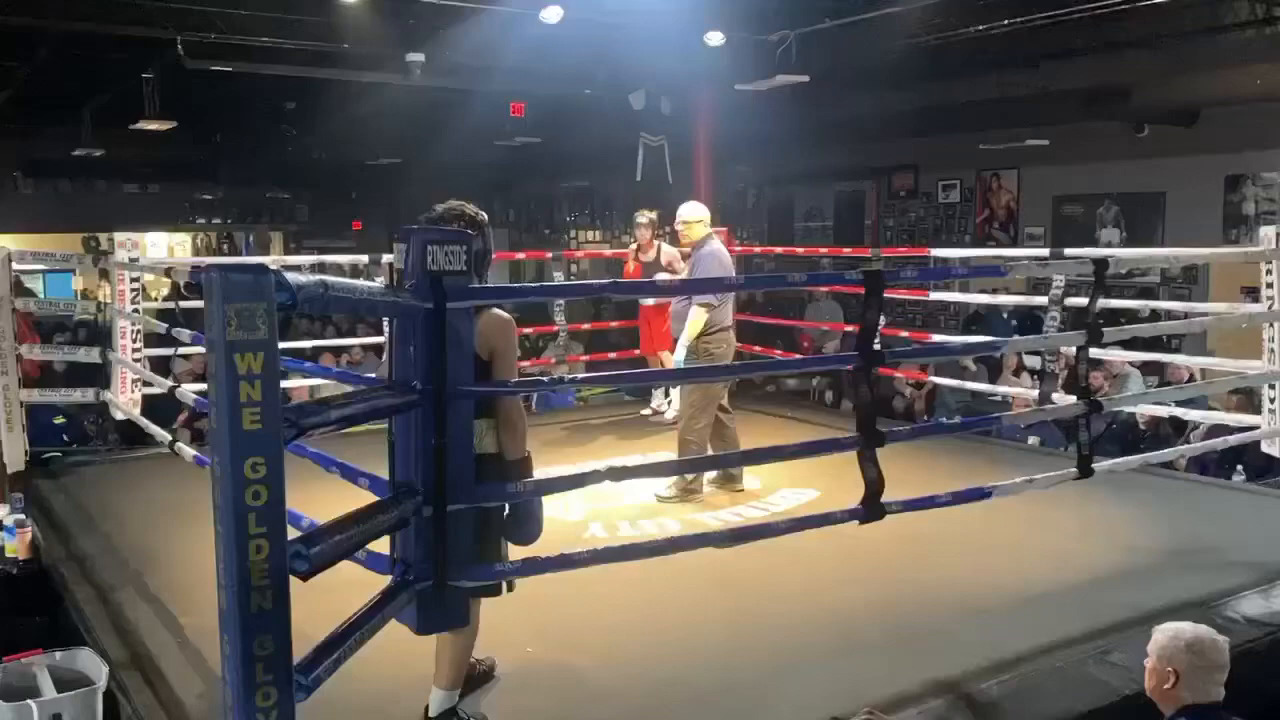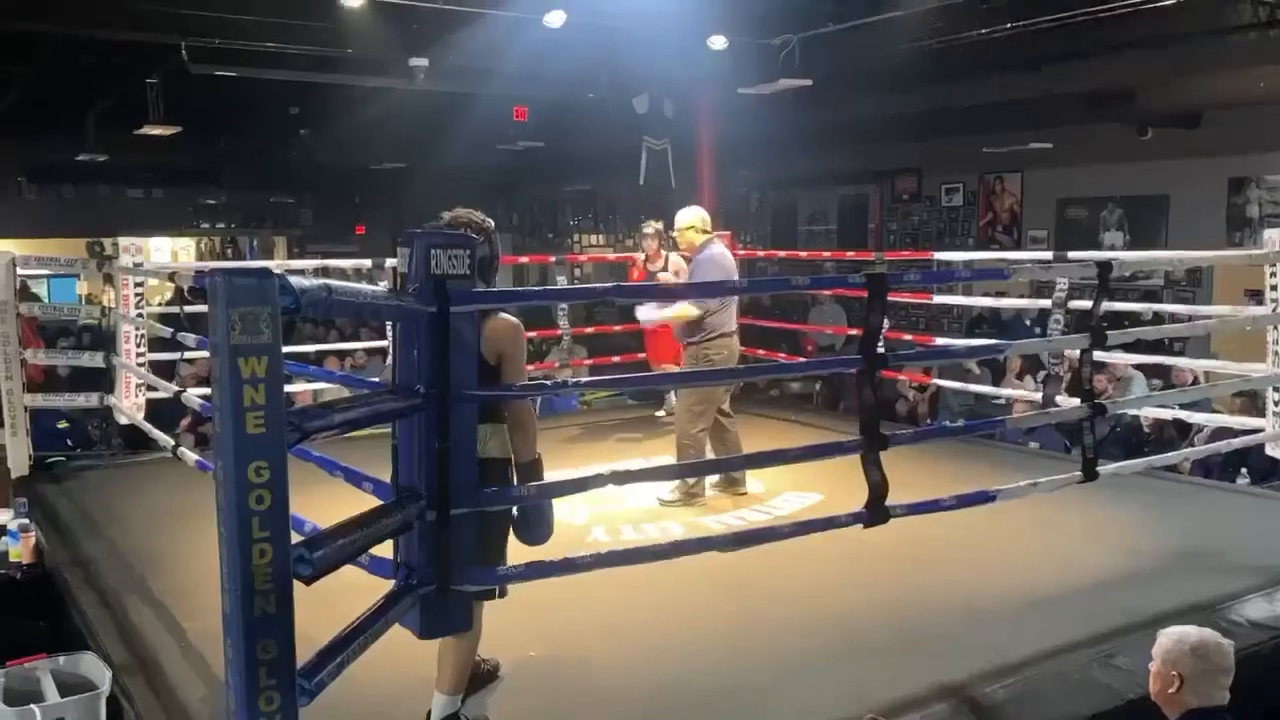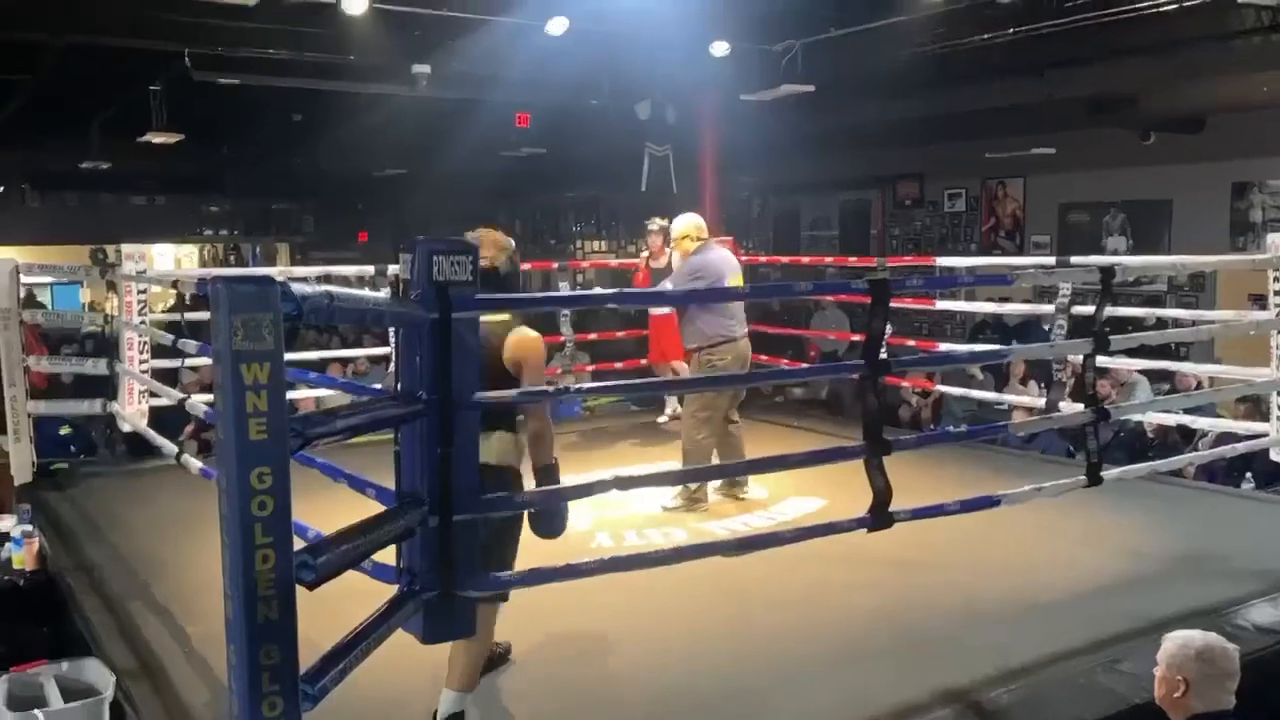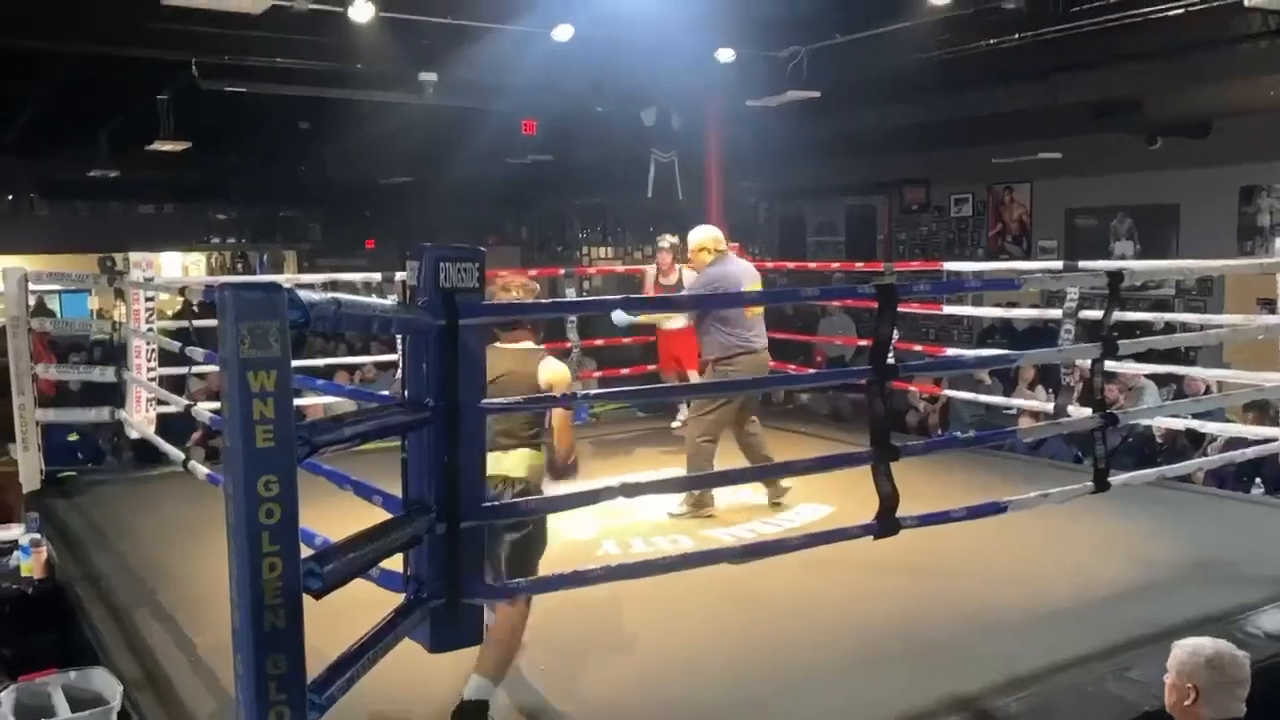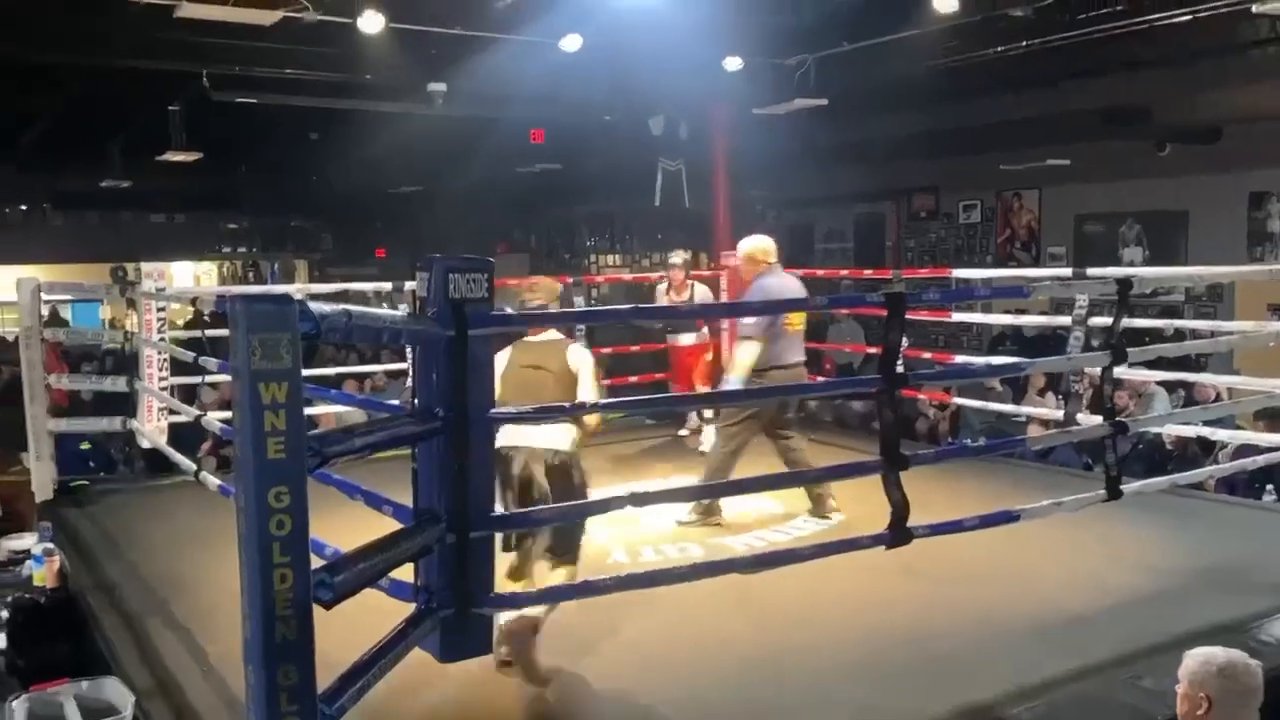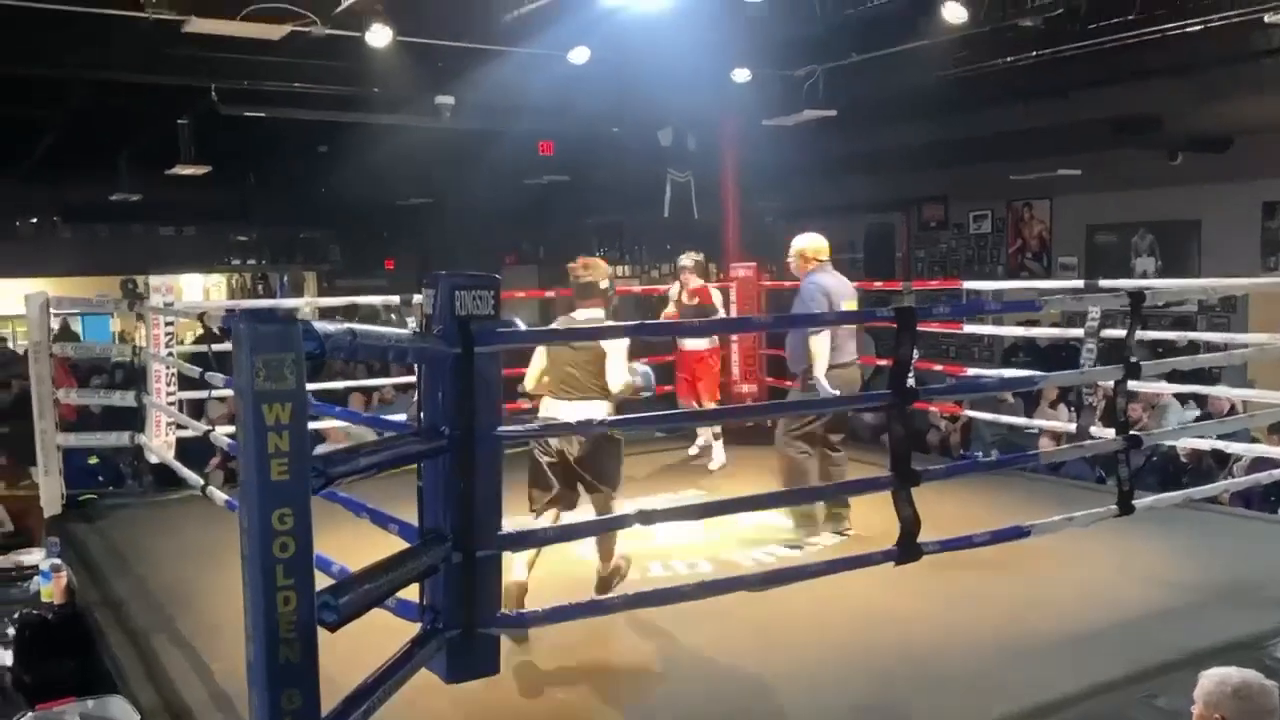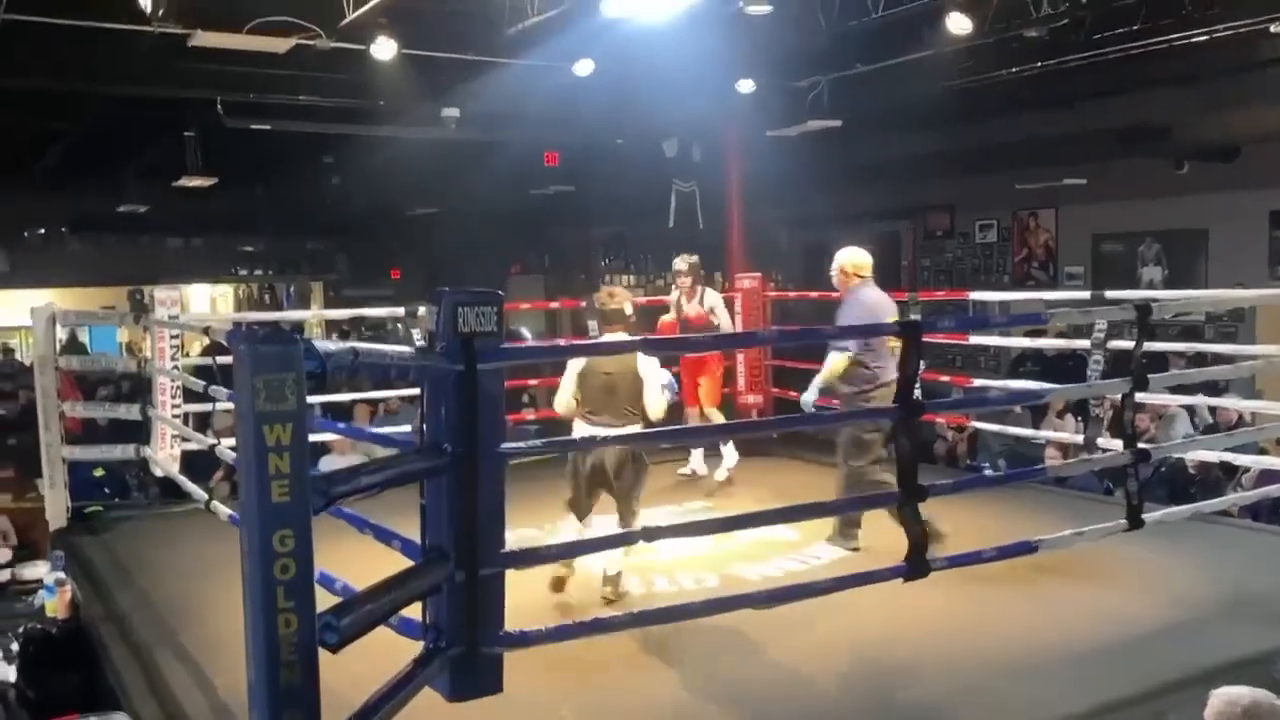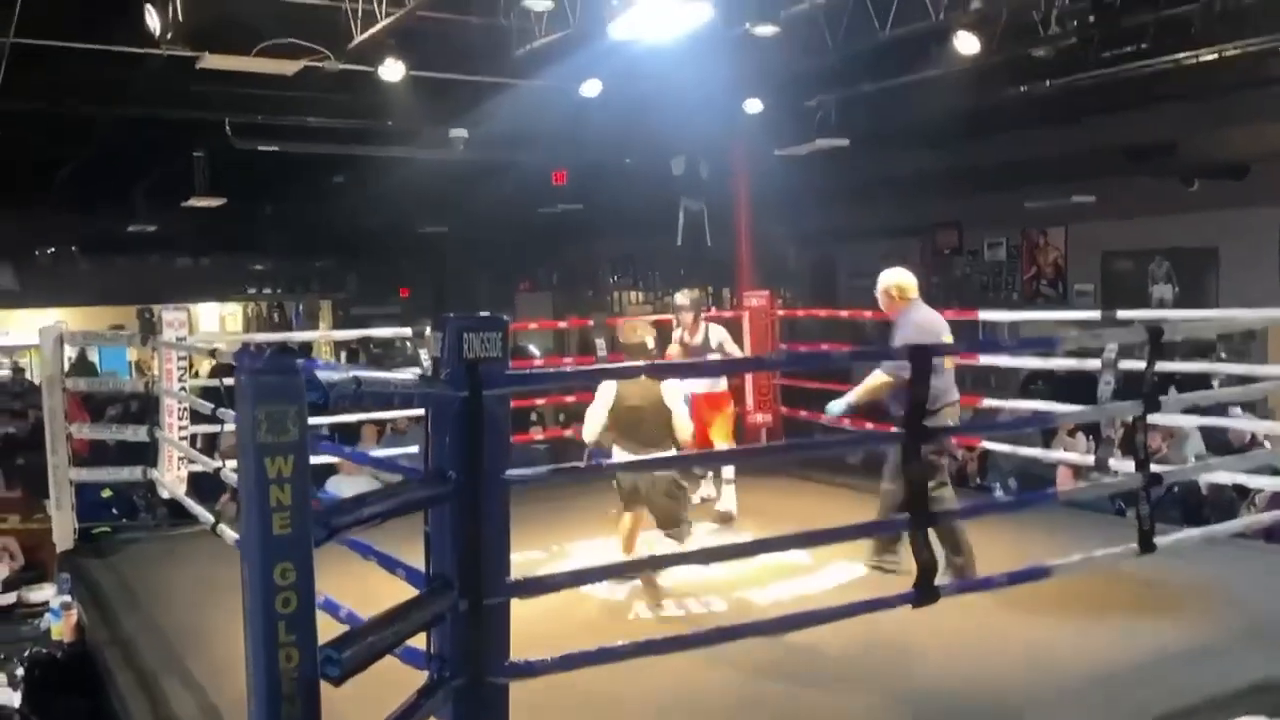
dt=0.2s
person 1, frame 1
right shoulder: (495, 323)
right elbow: (509, 411)
right wrist: (521, 478)
right hip: (476, 462)
right knee: (463, 587)
left ankle: (458, 669)
person 1, frame 2
right shoulder: (503, 328)
right elbow: (518, 416)
right wrist: (531, 479)
right hip: (482, 464)
right knee: (466, 590)
left ankle: (465, 669)
person 1, frame 3
right shoulder: (524, 340)
right elbow: (536, 426)
right wrist: (547, 480)
right hip: (493, 468)
right knee: (486, 594)
left ankle: (479, 650)
person 1, frame 4
right shoulder: (552, 369)
right elbow: (563, 448)
right wrist: (565, 465)
right hip: (515, 481)
left knee: (499, 567)
right knee: (513, 597)
left ankle: (492, 659)
person 1, frame 5
left shoulder: (505, 355)
right shoulder: (576, 354)
right elbow: (590, 419)
right wrist: (582, 424)
left hip: (508, 452)
right hip: (555, 455)
left knee: (523, 549)
right knee: (560, 559)
left ankle: (506, 642)
right ankle: (525, 623)
person 1, frame 6
left shoulder: (555, 328)
left elbow: (530, 384)
right elbow: (616, 385)
right wrist: (636, 381)
left hip: (552, 424)
right hip: (594, 426)
left knee: (544, 512)
right knee: (604, 502)
left ankle: (518, 582)
right ankle: (606, 572)
person 1, frame 7
left shoulder: (582, 356)
right shoulder: (644, 359)
left elbow: (561, 407)
right elbow: (656, 413)
right wrist: (666, 394)
right hip: (625, 446)
left knee: (578, 510)
right knee: (626, 515)
left ankle: (564, 564)
right ankle: (611, 578)
person 1, frame 8
left shoulder: (610, 387)
right shoulder: (668, 387)
left elbow: (591, 436)
right elbow: (685, 437)
left wrist: (613, 426)
right wrist: (683, 412)
left hip: (626, 466)
right hip: (660, 469)
left knee: (632, 510)
right knee: (678, 530)
person 2, frame 1
left shoulder: (709, 254)
right shoulder: (703, 253)
left elbow: (703, 306)
left wrist: (682, 347)
left hip: (707, 344)
right hip: (713, 343)
left knee: (694, 414)
right knee: (718, 409)
left ankle: (689, 484)
right ankle: (731, 475)
person 2, frame 2
left shoulder: (709, 259)
right shoulder: (715, 253)
left elbow: (694, 306)
left wrist: (657, 315)
left hip: (710, 348)
right hip: (721, 344)
left knee: (692, 417)
right knee: (720, 412)
left ankle: (691, 487)
right ankle: (733, 477)
person 2, frame 3
left shoulder: (699, 264)
right shoulder: (725, 257)
left hip: (716, 353)
right hip: (737, 347)
left knee: (697, 423)
right knee: (726, 416)
left ankle: (694, 493)
right ankle: (736, 481)
person 2, frame 4
left shoulder: (713, 277)
right shoulder: (747, 269)
left wrist: (629, 317)
left hip: (730, 365)
right hip: (756, 358)
left knee: (701, 430)
right knee: (744, 422)
left ankle: (699, 501)
right ankle: (773, 484)
person 2, frame 5
left shoulder: (759, 289)
right shoulder: (793, 284)
left elbow: (750, 338)
left wrist: (734, 378)
left hip: (764, 376)
right hip: (791, 373)
left knee: (730, 436)
right knee: (784, 436)
left ankle: (706, 510)
right ankle: (822, 498)
person 2, frame 6
left shoulder: (812, 286)
right shoulder: (843, 284)
left elbow: (818, 333)
left wrist: (819, 375)
left hip: (824, 378)
right hip: (847, 372)
left knee: (791, 440)
right knee: (830, 445)
left ankle: (806, 521)
right ankle: (838, 516)
person 2, frame 7
left shoulder: (857, 303)
right shoulder: (881, 299)
left elbow: (842, 352)
left wrist: (816, 387)
left hip: (869, 396)
right hip: (884, 391)
left knee: (872, 468)
right knee: (852, 462)
right ankle: (845, 532)
person 2, frame 8
left shoulder: (912, 324)
right shoulder: (928, 318)
left elbow: (890, 374)
left wrist: (847, 401)
left hip: (931, 419)
right hip: (933, 414)
left knee: (935, 491)
right knee: (896, 482)
left ankle: (961, 567)
right ankle: (885, 553)
person 3, frame 1
left shoulder: (667, 252)
right shoulder: (633, 251)
right wrist: (629, 269)
left hip: (664, 307)
right hip: (644, 308)
left knee: (663, 352)
right knee: (650, 354)
left ankle: (676, 400)
right ankle: (658, 400)
person 3, frame 2
left shoulder: (674, 261)
right shoulder: (641, 261)
left wrist: (675, 283)
right wrist: (636, 274)
left knee: (667, 364)
right knee: (655, 363)
right ankle: (670, 401)
person 3, frame 3
left shoulder: (677, 259)
right shoulder: (644, 259)
right elbow: (639, 290)
right wrist: (639, 272)
left hip: (674, 316)
right hip: (655, 317)
left knee: (676, 362)
right knee: (658, 362)
right ankle: (672, 405)
person 3, frame 4
left shoulder: (688, 275)
right shoulder: (651, 275)
right wrist: (649, 296)
left hip: (685, 330)
right hip: (664, 331)
left knee: (691, 371)
right knee: (667, 374)
right ankle: (683, 410)
person 3, frame 5
left shoulder: (701, 290)
right shoulder: (661, 290)
left hip: (698, 346)
right hip: (675, 347)
left knee: (700, 386)
right knee: (677, 387)
left ankle: (709, 433)
right ankle: (692, 418)
person 3, frame 6
left shoulder: (710, 293)
right shoulder: (675, 291)
left wrist: (709, 302)
right wrist: (668, 315)
left hip: (706, 352)
right hip: (683, 352)
left knee: (707, 401)
right knee: (684, 398)
left ankle: (718, 451)
right ankle: (703, 433)
person 3, frame 7
left shoulder: (711, 297)
right shoulder: (676, 297)
left elbow: (728, 327)
left wrist: (708, 318)
right wrist: (667, 326)
left hip: (709, 358)
right hip: (687, 359)
left knee: (709, 408)
right knee: (691, 409)
left ankle: (728, 453)
right ankle: (697, 461)
person 3, frame 8
left shoulder: (716, 332)
right shoulder: (677, 334)
left elbow: (740, 358)
right wrist: (672, 359)
left hip: (716, 395)
right hip: (692, 397)
left knee: (721, 443)
right knee: (692, 445)
left ankle: (728, 499)
right ankle: (706, 486)
